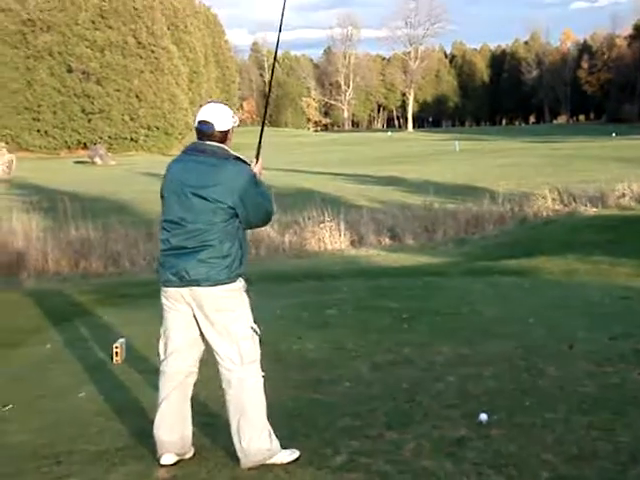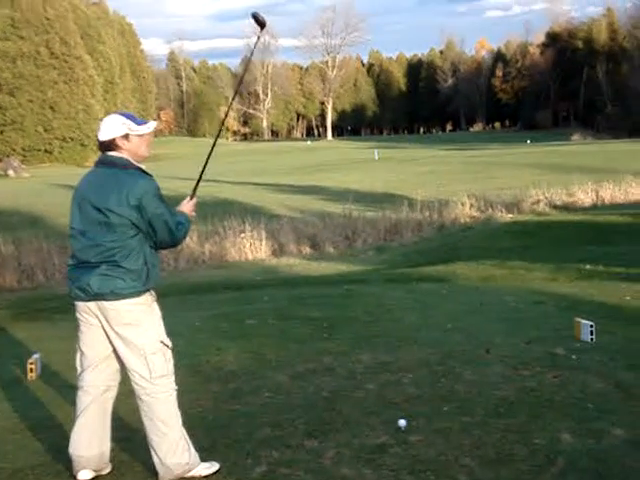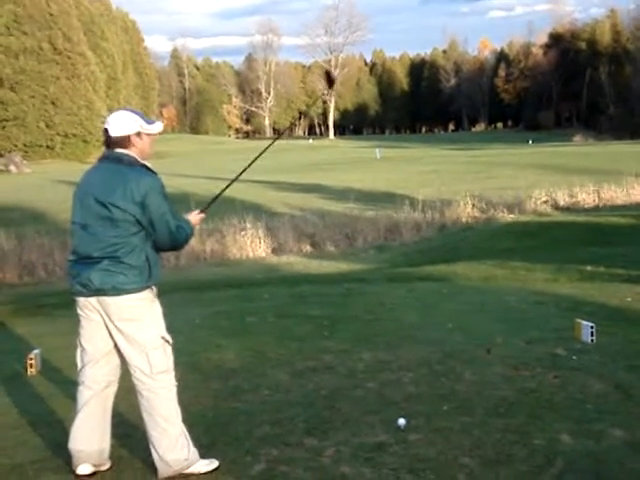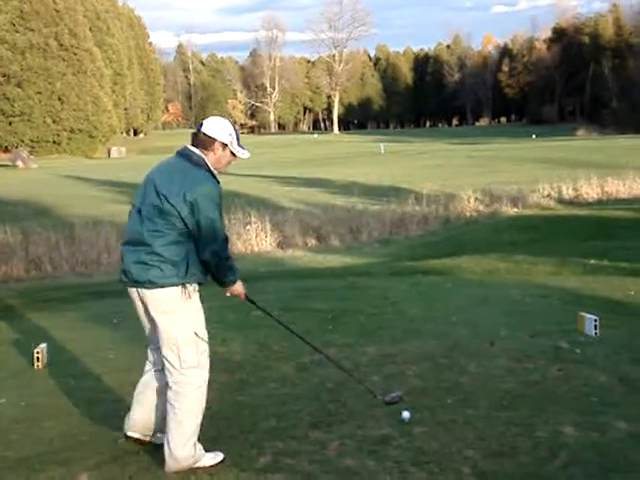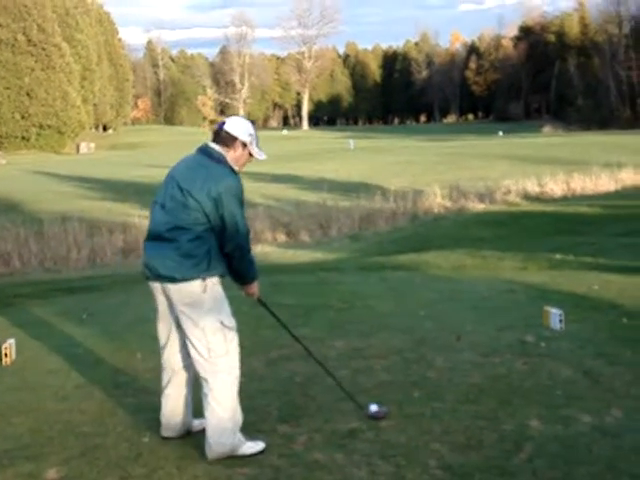
dt=1s
person 1, frame 1
left shoulder: (175, 168)
right shoulder: (237, 174)
right elbow: (261, 215)
right wrist: (256, 179)
left hip: (174, 281)
right hip: (218, 283)
left knee: (176, 363)
right knee: (241, 366)
left ankle: (171, 444)
right ankle: (257, 448)
person 1, frame 2
left shoulder: (87, 183)
right shoulder: (139, 184)
right elbow: (168, 236)
left wrist: (170, 214)
right wrist: (183, 215)
left hip: (87, 294)
right hip: (126, 296)
left knee: (94, 378)
right knee: (155, 380)
person 1, frame 3
left shoulder: (89, 179)
right shoulder: (143, 181)
right elbow: (168, 238)
left wrist: (177, 223)
right wrist: (188, 224)
left hip: (88, 289)
right hip: (128, 291)
left knee: (94, 373)
right knee: (155, 375)
person 1, frame 4
left shoulder: (161, 169)
right shoulder: (202, 184)
right elbow: (212, 244)
right wrist: (230, 279)
left hip: (139, 276)
right hip: (170, 285)
left knee: (161, 356)
right knee: (188, 368)
left ankle: (142, 423)
right ankle: (182, 452)
person 1, frame 5
left shoulder: (184, 166)
right shoulder: (225, 180)
right elbow: (235, 239)
right wrist: (248, 278)
left hip: (160, 271)
right hip: (193, 277)
left knee: (176, 350)
right knee: (219, 356)
left ankle: (174, 420)
right ankle: (223, 440)
